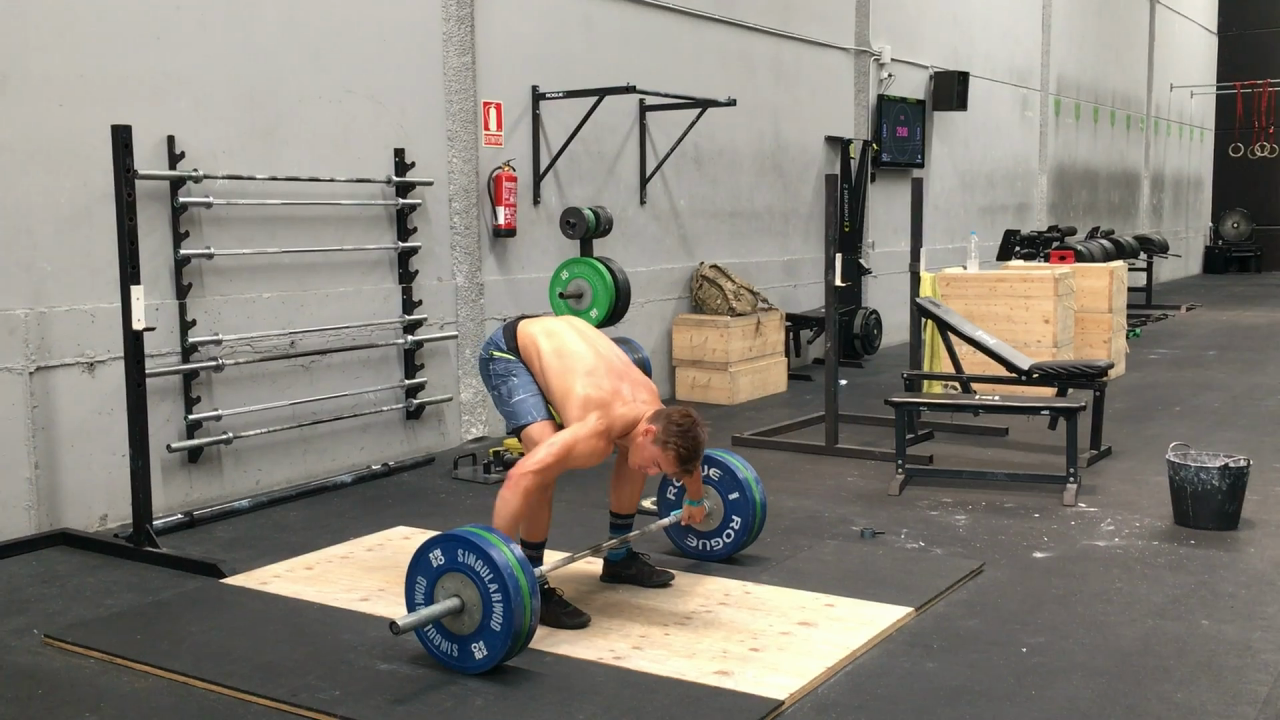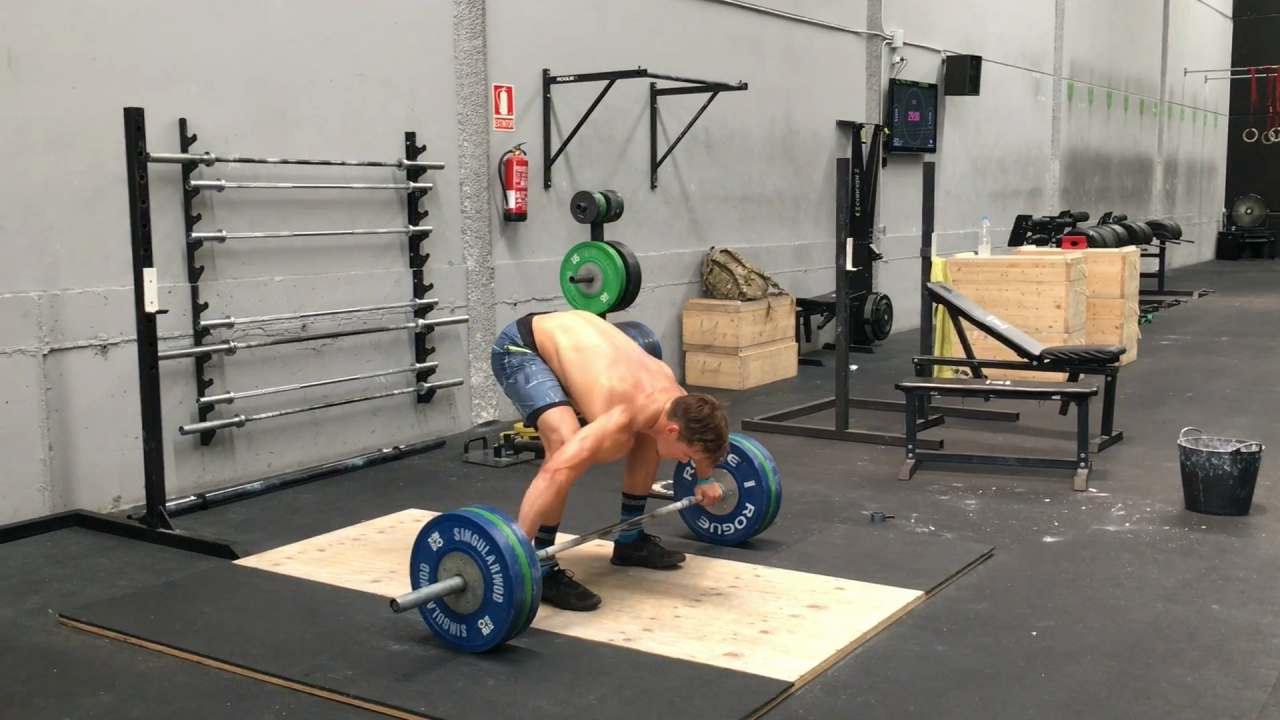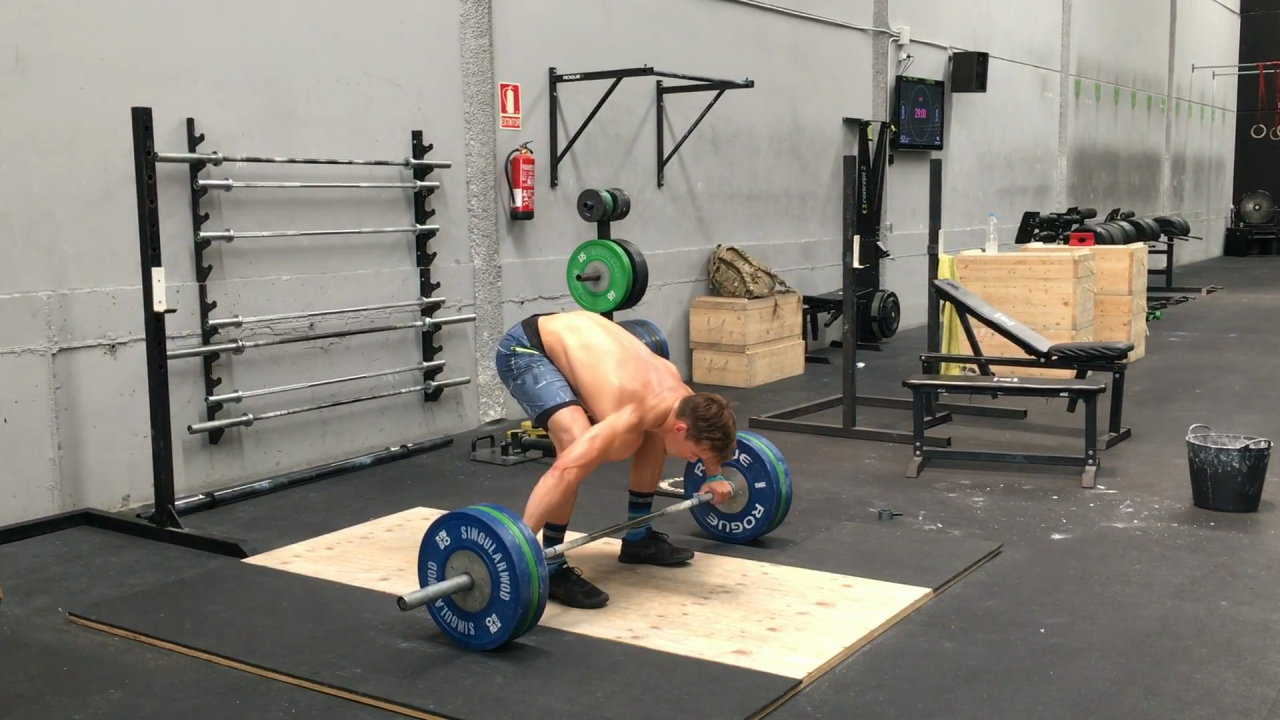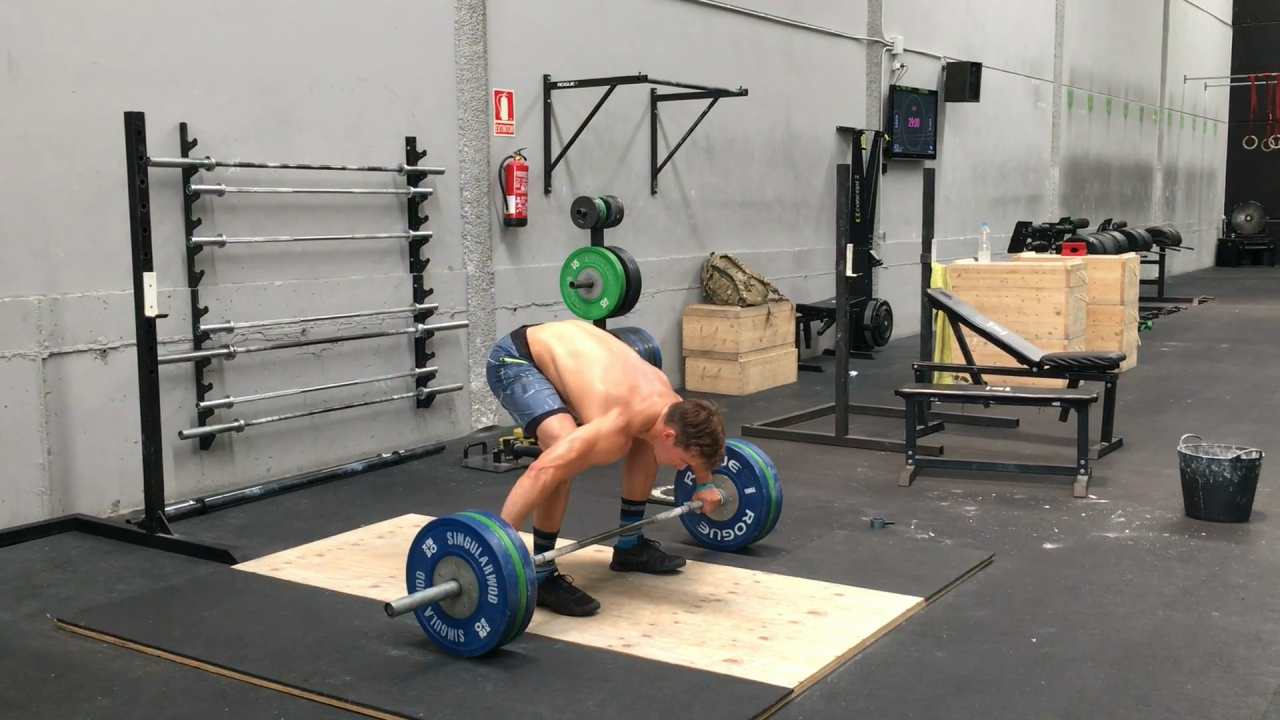
dt=1s
person 1, frame 1
left shoulder: (658, 418)
right shoulder: (597, 433)
left elbow: (688, 454)
right elbow: (520, 478)
left wrist: (695, 503)
right hip: (509, 352)
left knee: (633, 452)
right knee: (543, 466)
left ankle: (619, 558)
person 1, frame 2
left shoulder: (677, 401)
right shoulder: (620, 424)
left elbow: (704, 434)
right elbow: (554, 473)
left wrist: (705, 479)
right hip: (520, 348)
left knee: (650, 436)
right knee: (565, 440)
left ankle: (630, 540)
right ankle: (543, 570)
person 1, frame 3
left shoulder: (681, 398)
right shoulder: (629, 423)
left elbow: (707, 425)
right elbow: (564, 471)
left wrist: (713, 476)
right hip: (524, 349)
right knee: (576, 440)
left ankle: (638, 539)
right ankle: (551, 569)
person 1, frame 4
left shoulder: (671, 407)
right shoulder: (616, 430)
left elbow: (697, 437)
right elbow: (540, 471)
left wrist: (704, 485)
right hip: (515, 360)
right knee: (564, 444)
left ankle: (629, 546)
right ankle: (542, 577)
